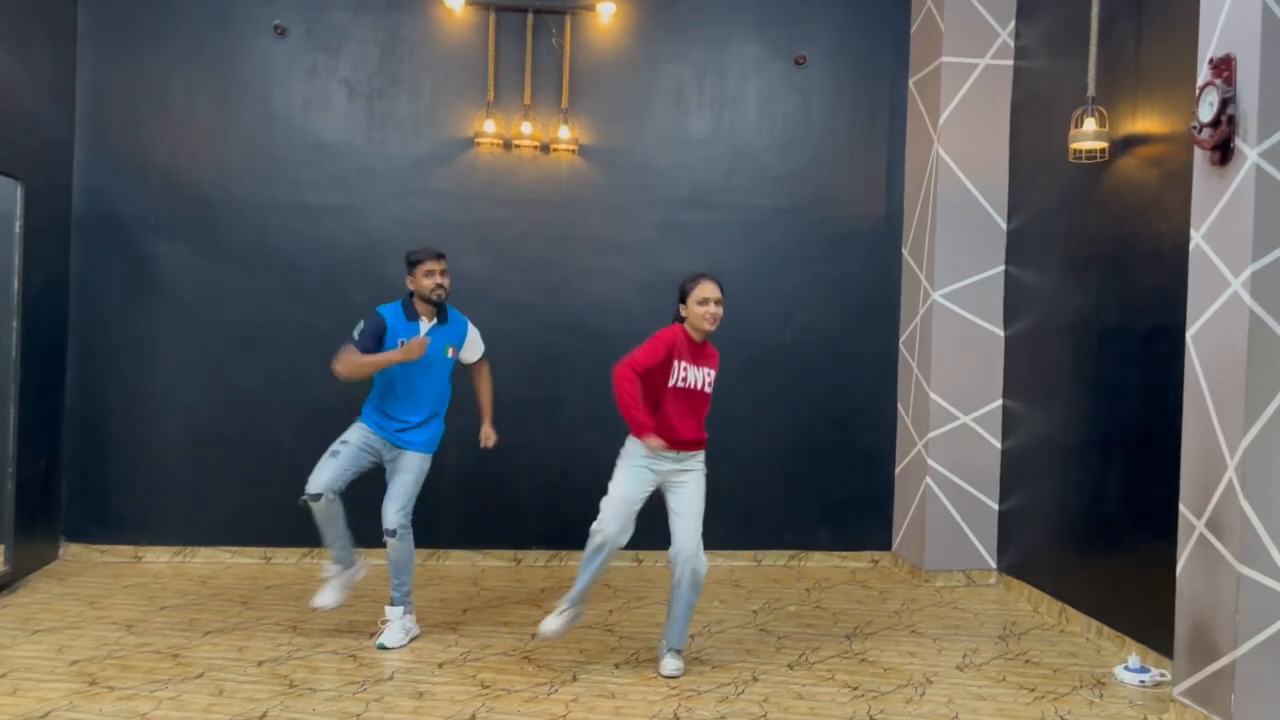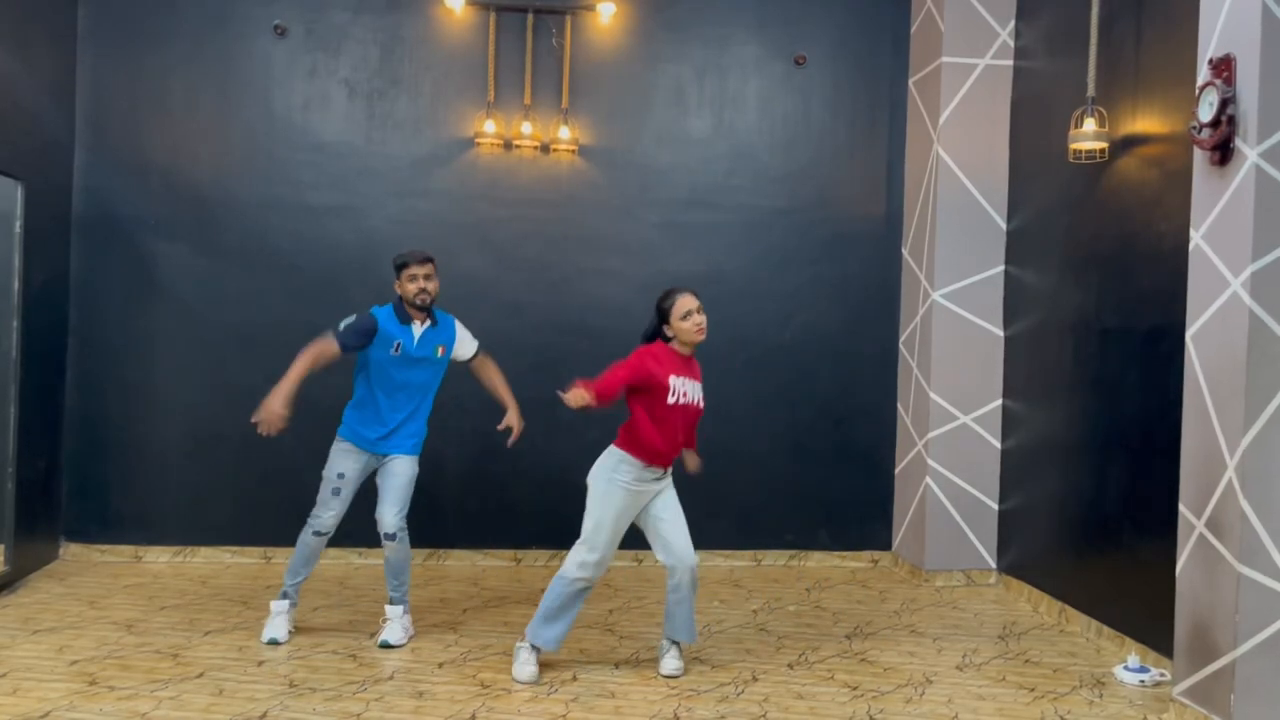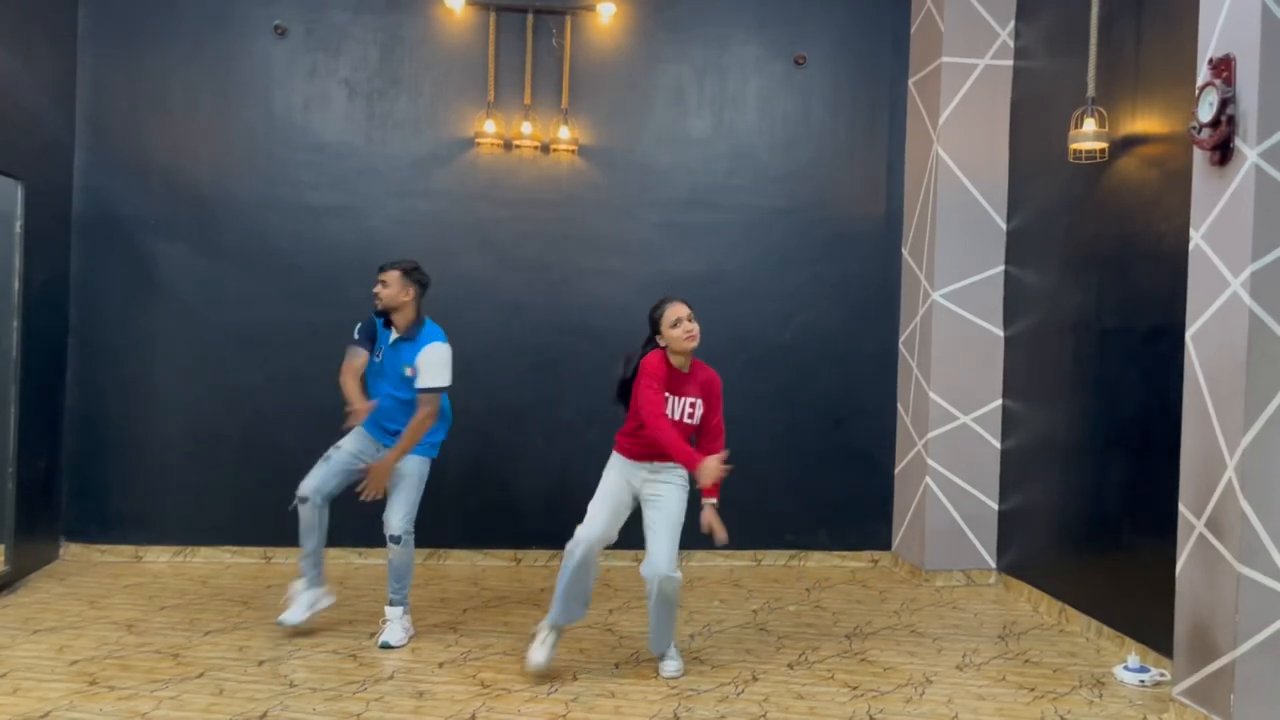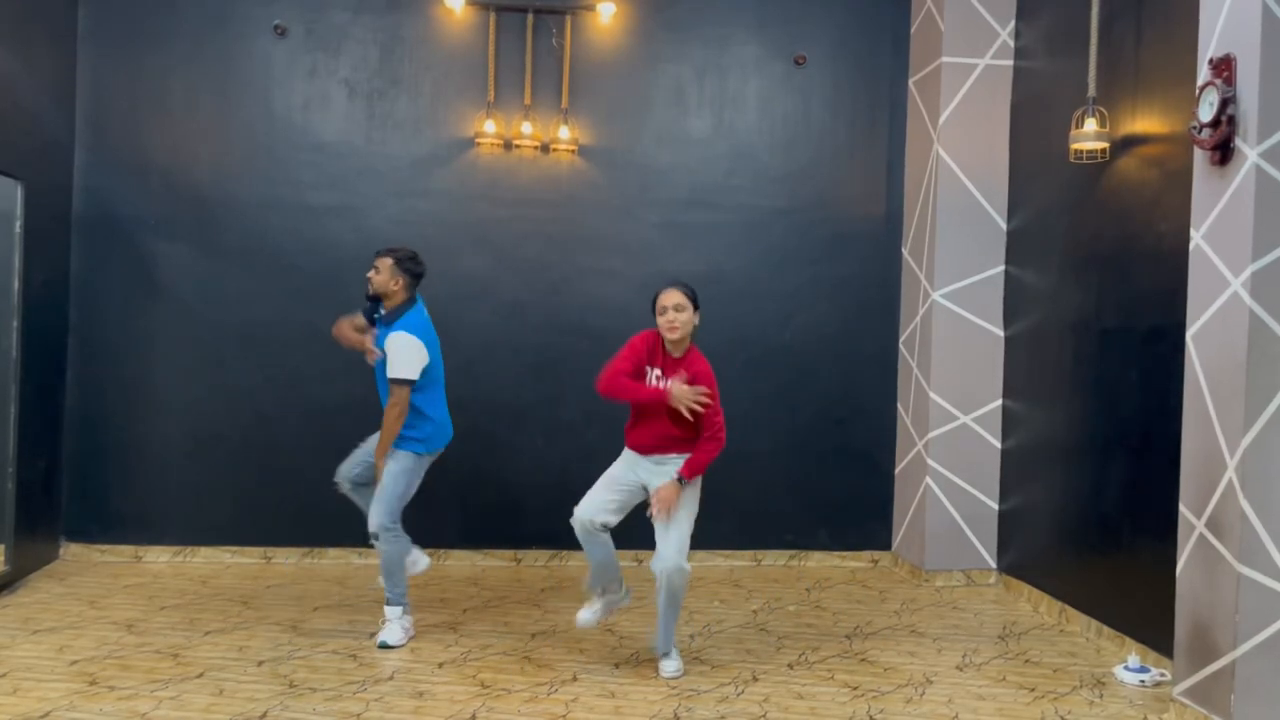
dt=0.2s
person 1, frame 1
left shoulder: (461, 328)
right shoulder: (384, 320)
left elbow: (480, 367)
right elbow: (343, 367)
left wrist: (487, 420)
right wrist: (397, 356)
left hip: (418, 440)
right hip: (373, 427)
left knee: (395, 522)
right knee: (319, 489)
left ankle: (401, 614)
right ankle: (346, 566)
person 1, frame 2
left shoulder: (449, 331)
right shoulder: (374, 323)
left elbow: (482, 363)
right elbow: (317, 351)
left wrist: (511, 407)
right wrist: (282, 392)
left hip: (403, 447)
right hip: (356, 440)
left knee: (391, 528)
right knee: (322, 523)
left ankle: (398, 613)
right ankle: (285, 604)
person 1, frame 3
left shoulder: (433, 346)
right shoulder: (373, 326)
left elbow: (426, 415)
right elbow: (349, 373)
left wrist: (388, 465)
right wrist: (357, 402)
left hip: (413, 445)
right hip: (373, 433)
left knee: (396, 527)
right knee: (311, 492)
left ankle: (398, 614)
right ankle: (312, 586)
person 1, frame 4
left shoulder: (405, 337)
right shoulder: (396, 306)
left elbow: (398, 405)
right elbow: (342, 330)
left wrist: (381, 457)
right wrist: (356, 334)
left hip: (416, 440)
right hip: (404, 433)
left knee: (380, 522)
right knee: (348, 478)
left ankle: (399, 613)
right ankle: (405, 554)
person 2, frame 1
left shoulder: (712, 356)
right shoulder: (670, 338)
right elbow: (626, 373)
right wrist: (644, 427)
left hip: (690, 464)
right hip: (644, 456)
left knee: (690, 558)
right knee: (610, 530)
left ankle: (674, 647)
right ankle: (574, 602)
person 2, frame 2
left shoulder: (693, 370)
right shoulder: (653, 357)
right elbow: (621, 376)
left wrist: (687, 450)
right wrist: (588, 393)
left hip: (659, 480)
right hip: (621, 472)
left knee: (683, 562)
right knee: (588, 563)
left ankle: (672, 643)
right ankle: (531, 645)
person 2, frame 3
left shoulder: (708, 380)
right shoulder: (653, 363)
left elbow: (714, 444)
right elbow: (654, 425)
left wrist: (710, 503)
right wrist: (698, 462)
left hip: (666, 477)
right hip: (623, 467)
left knee: (662, 571)
right knee: (587, 543)
left ankle: (663, 648)
right ankle: (552, 627)
person 2, frame 4
left shoulder: (700, 372)
right shoulder: (645, 343)
left elbow: (714, 437)
right elbow: (607, 384)
left wrist: (680, 482)
right wrist: (669, 395)
left hip: (678, 468)
right hip: (633, 460)
left knee: (672, 564)
right knee: (586, 518)
left ankle: (667, 648)
right ankle: (609, 590)
